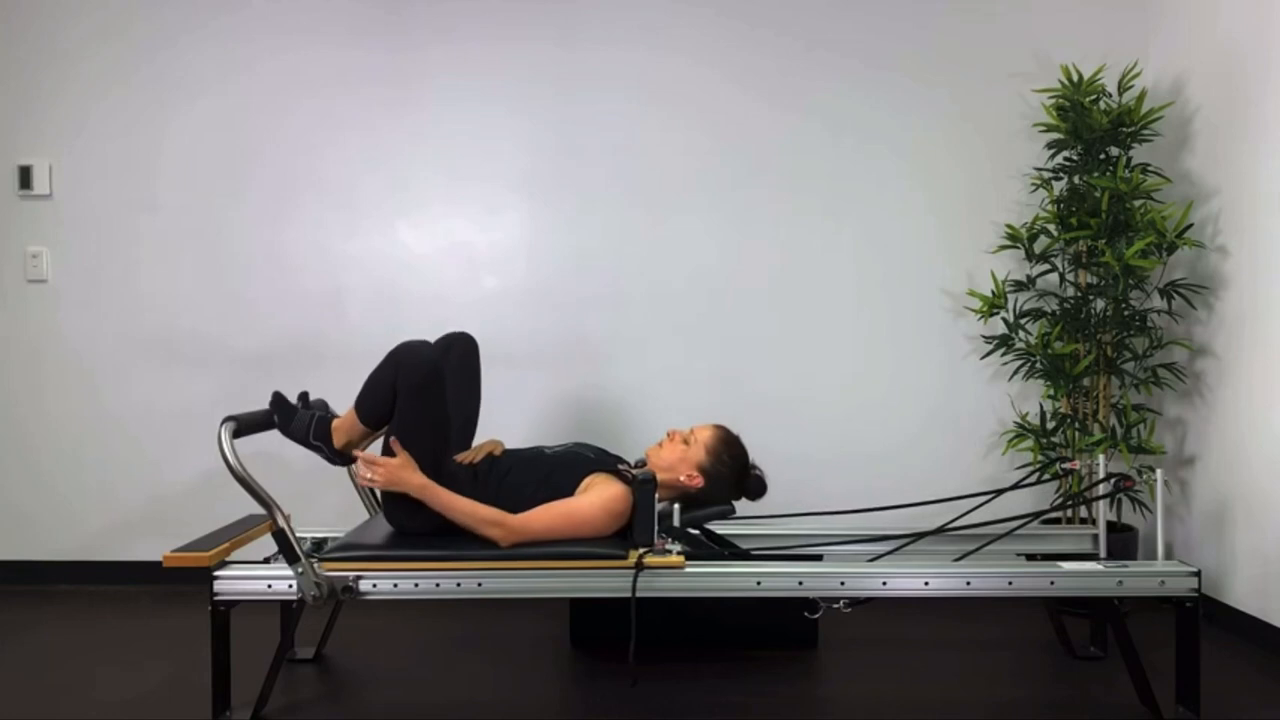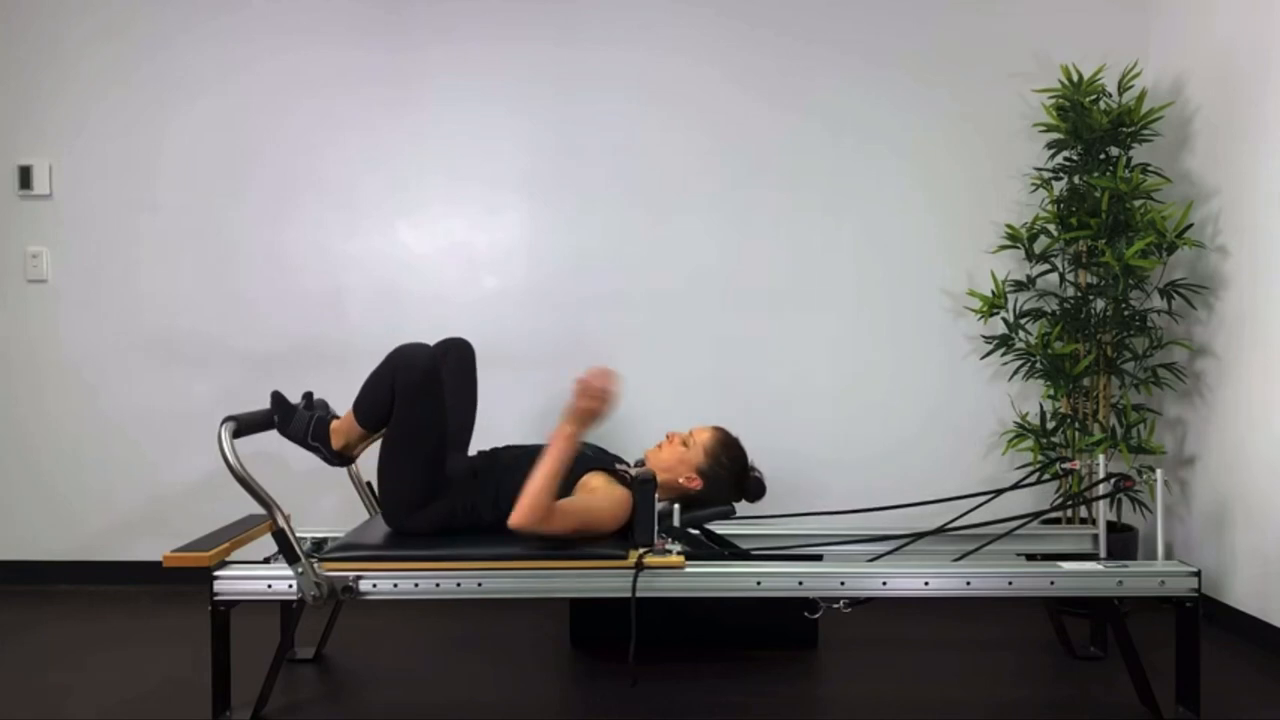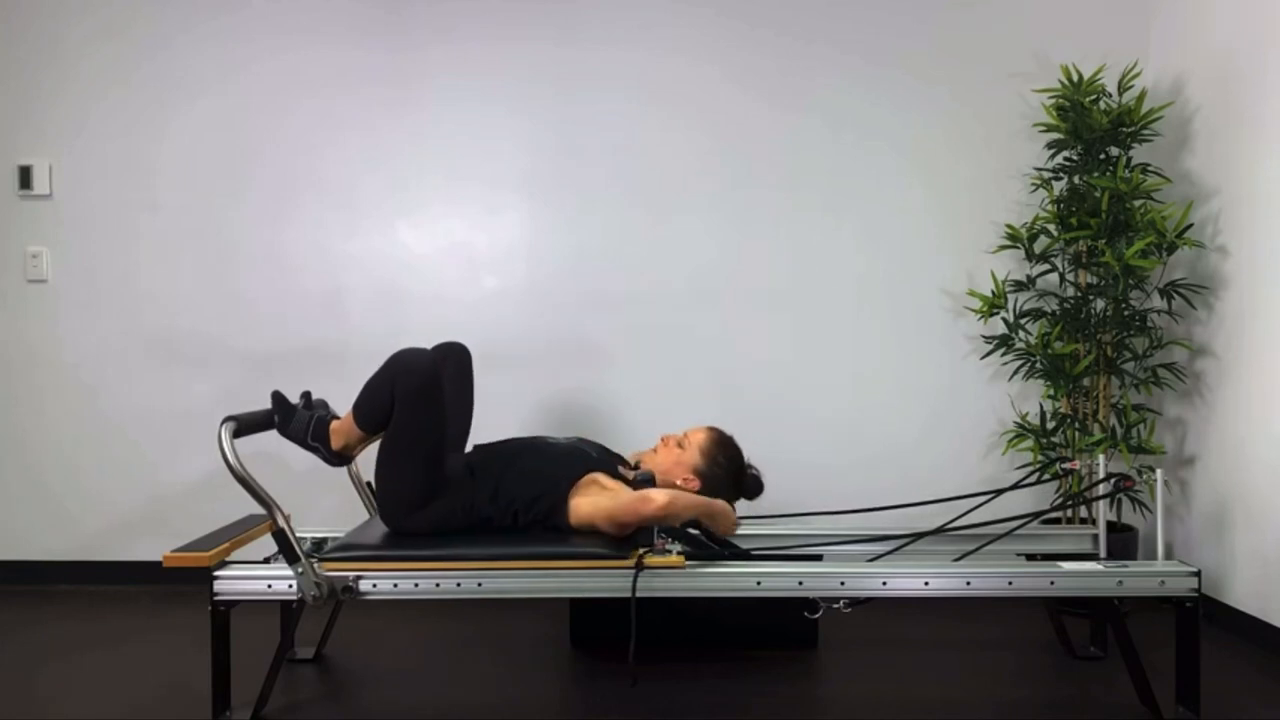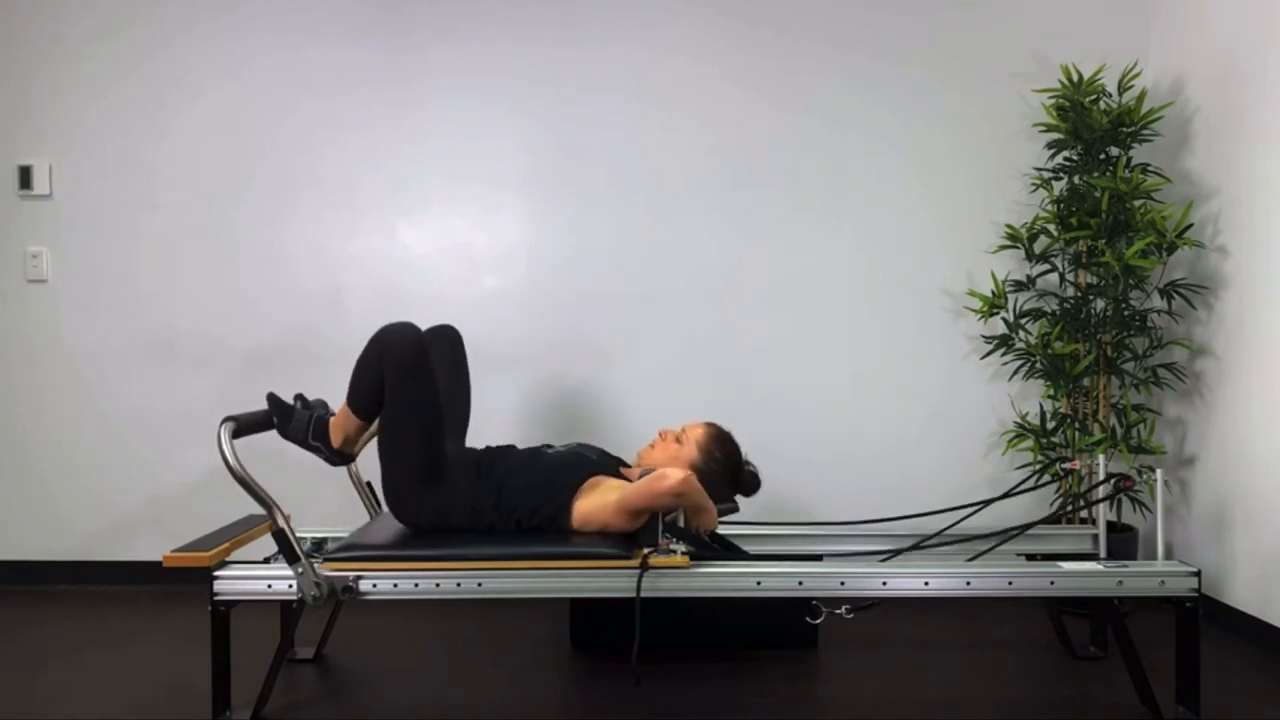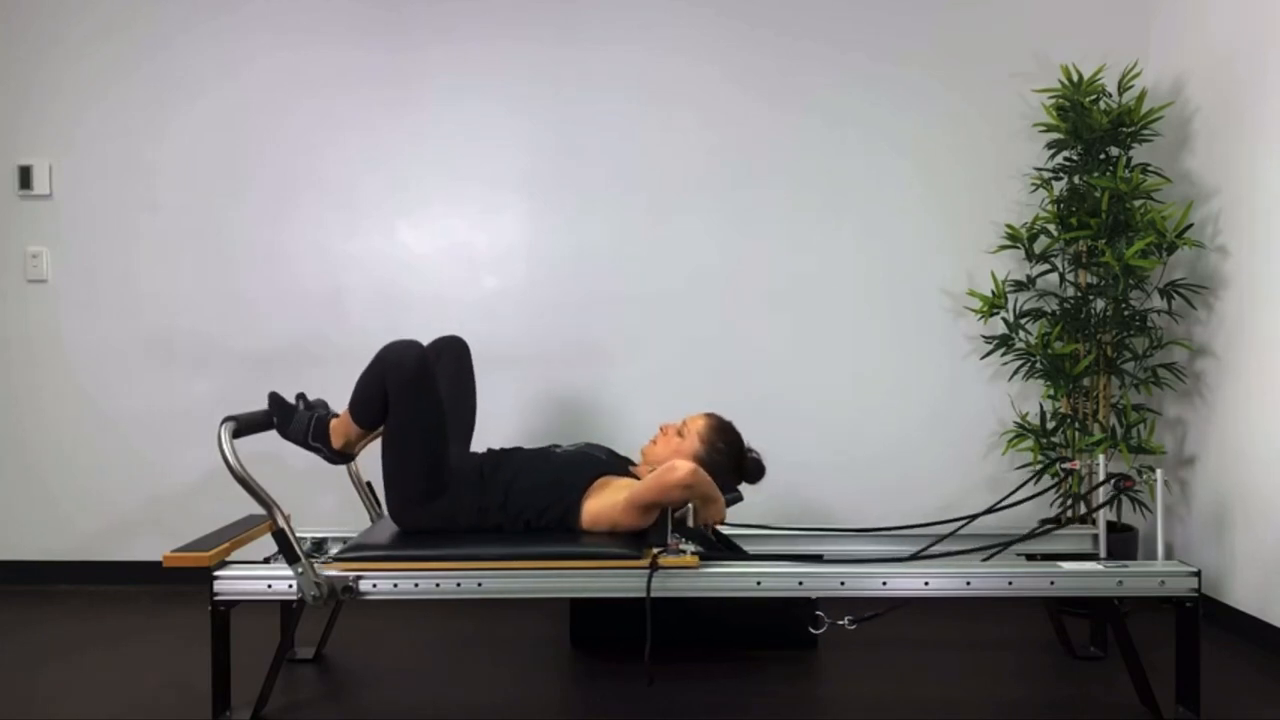
dt=0.5s
person 1, frame 1
left shoulder: (616, 502)
right shoulder: (629, 476)
left elbow: (509, 530)
left wrist: (418, 484)
right wrist: (500, 450)
left hip: (427, 505)
right hip: (453, 479)
left knee: (417, 359)
right knee: (456, 347)
left ankle: (336, 438)
right ankle: (342, 429)
person 1, frame 2
left shoulder: (615, 505)
right shoulder: (623, 475)
left elbow: (526, 518)
left wrist: (572, 426)
right wrist: (581, 426)
left hip: (424, 507)
right hip: (455, 480)
left knee: (415, 361)
right knee: (453, 351)
left ankle: (333, 438)
right ankle: (344, 430)
person 1, frame 3
left shoulder: (620, 502)
right shoulder: (627, 475)
left elbow: (654, 503)
left wrist: (713, 509)
left hip: (422, 506)
right hip: (453, 477)
left knee: (415, 367)
right knee: (450, 355)
left ankle: (334, 438)
right ankle: (341, 430)
person 1, frame 4
left shoulder: (624, 505)
right shoulder: (625, 478)
left elbow: (672, 483)
left wrist: (701, 512)
left hip: (429, 497)
right hip: (457, 476)
left knee: (400, 341)
right knee: (439, 339)
left ankle: (334, 438)
right ankle: (347, 430)
person 1, frame 5
left shoulder: (633, 503)
right shoulder: (629, 473)
left elbow: (681, 474)
left wrist: (711, 504)
left hip: (433, 503)
right hip: (460, 477)
left knee: (405, 359)
right knee: (448, 349)
left ankle: (334, 437)
right ankle: (345, 428)
